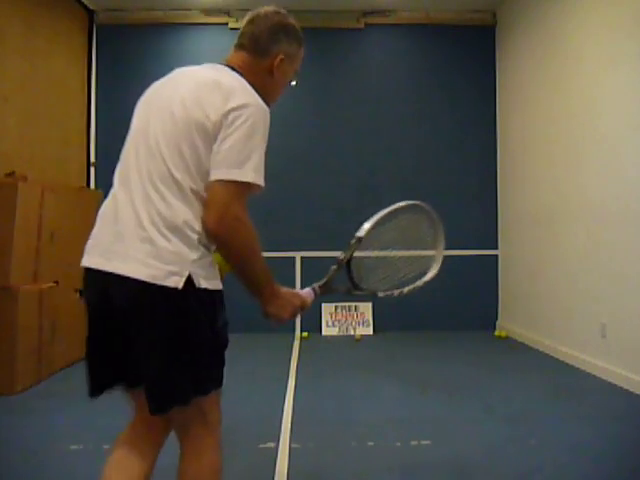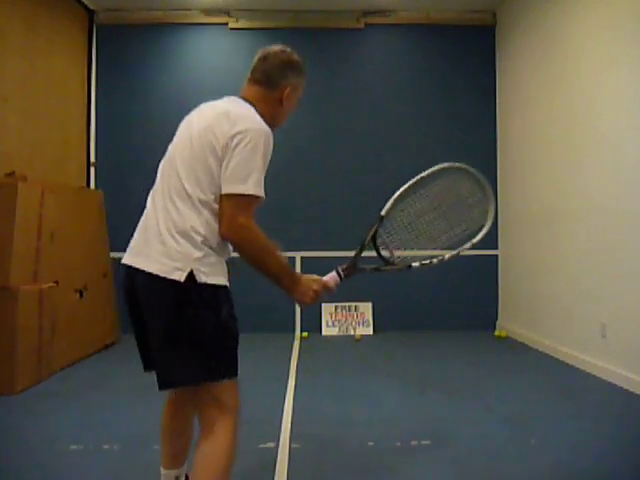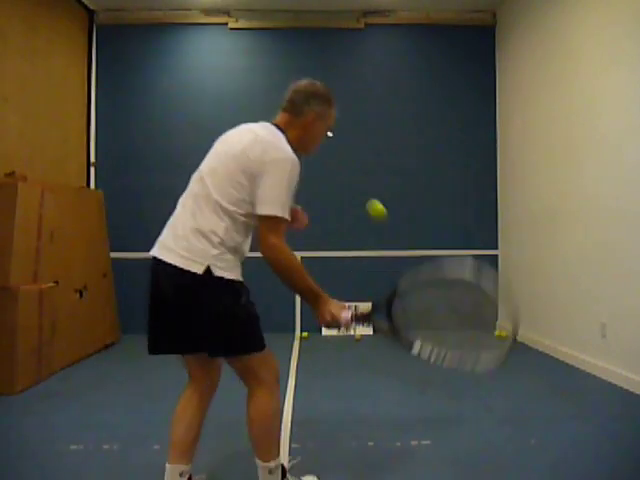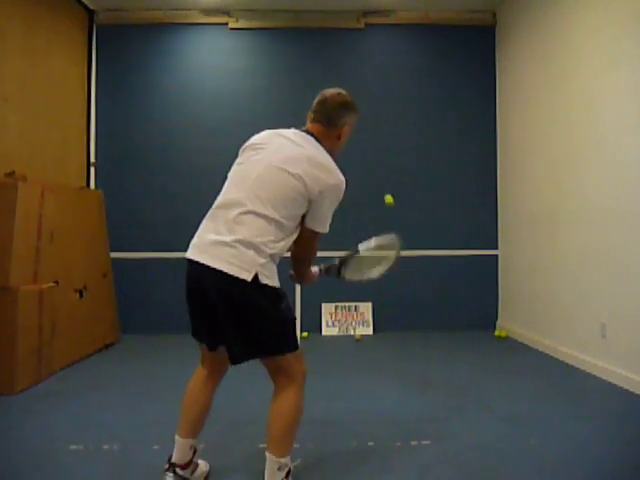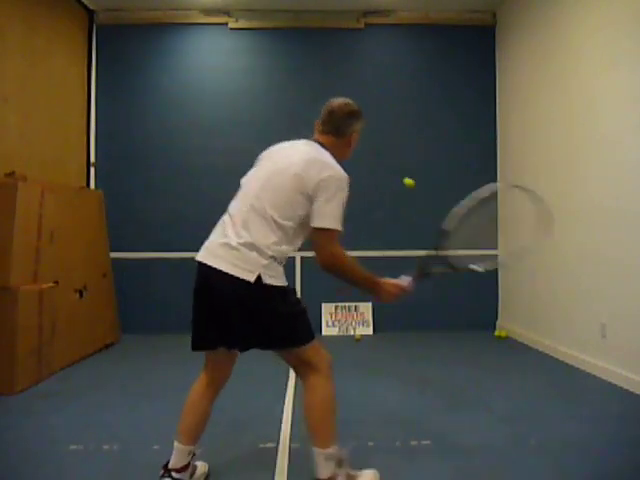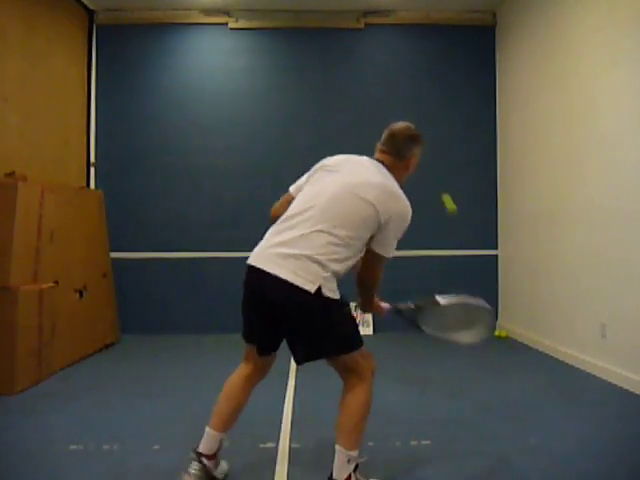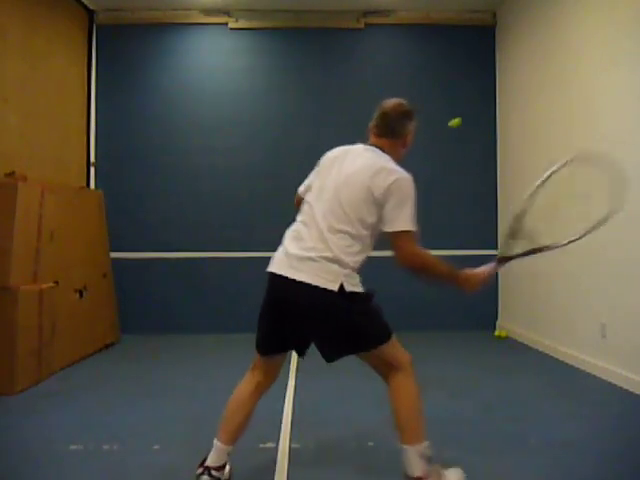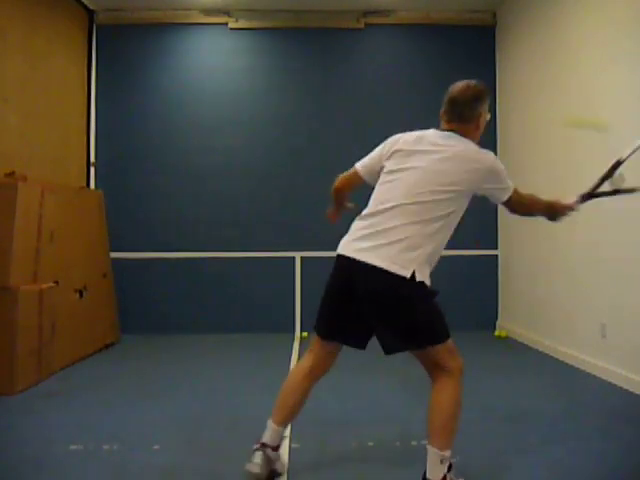
dt=0.4s
person 1, frame 1
left shoulder: (169, 82)
right shoulder: (246, 104)
right elbow: (223, 220)
right wrist: (269, 294)
left hip: (106, 266)
right hip: (168, 281)
left knee: (151, 422)
right knee: (200, 430)
person 1, frame 2
left shoulder: (206, 112)
right shoulder: (253, 129)
right elbow: (236, 226)
left wrist: (260, 251)
right wrist: (293, 283)
left hip: (144, 266)
right hip: (184, 278)
left knee: (186, 389)
right knee: (219, 414)
person 1, frame 3
left shoulder: (244, 132)
right shoulder: (281, 157)
right elbow: (271, 246)
left wrist: (277, 209)
right wrist: (318, 301)
left hip: (169, 262)
right hip: (205, 271)
left knee: (202, 379)
right knee: (263, 378)
person 1, frame 4
left shoulder: (263, 137)
right shoulder: (330, 178)
right elbow: (304, 247)
right wrist: (304, 273)
left hip: (201, 259)
right hip: (245, 275)
left knee: (212, 364)
right knee: (291, 376)
person 1, frame 5
left shoulder: (278, 150)
right shoulder: (332, 174)
right elbow: (328, 254)
right wrist: (376, 286)
left hip: (211, 264)
right hip: (252, 277)
left knee: (214, 372)
right knee: (316, 367)
person 1, frame 6
left shoulder: (334, 162)
right shoulder: (398, 204)
left elbow: (277, 212)
right elbow: (369, 272)
right wrist: (369, 303)
left hip: (261, 268)
right hip: (306, 286)
left knee: (253, 366)
right knee: (361, 373)
person 1, frame 7
left shoulder: (333, 155)
right shoulder: (397, 179)
right elbow: (409, 256)
right wrist: (461, 277)
left hip: (283, 274)
right hip: (329, 287)
left knee: (260, 374)
right knee: (399, 367)
person 1, frame 8
left shoulder: (401, 141)
right shoulder: (481, 163)
left elbow: (342, 185)
right elbow: (518, 204)
left wrist: (338, 206)
right wrist: (554, 207)
left hip: (351, 260)
right hip: (398, 278)
left knee: (315, 360)
right knee: (448, 370)
